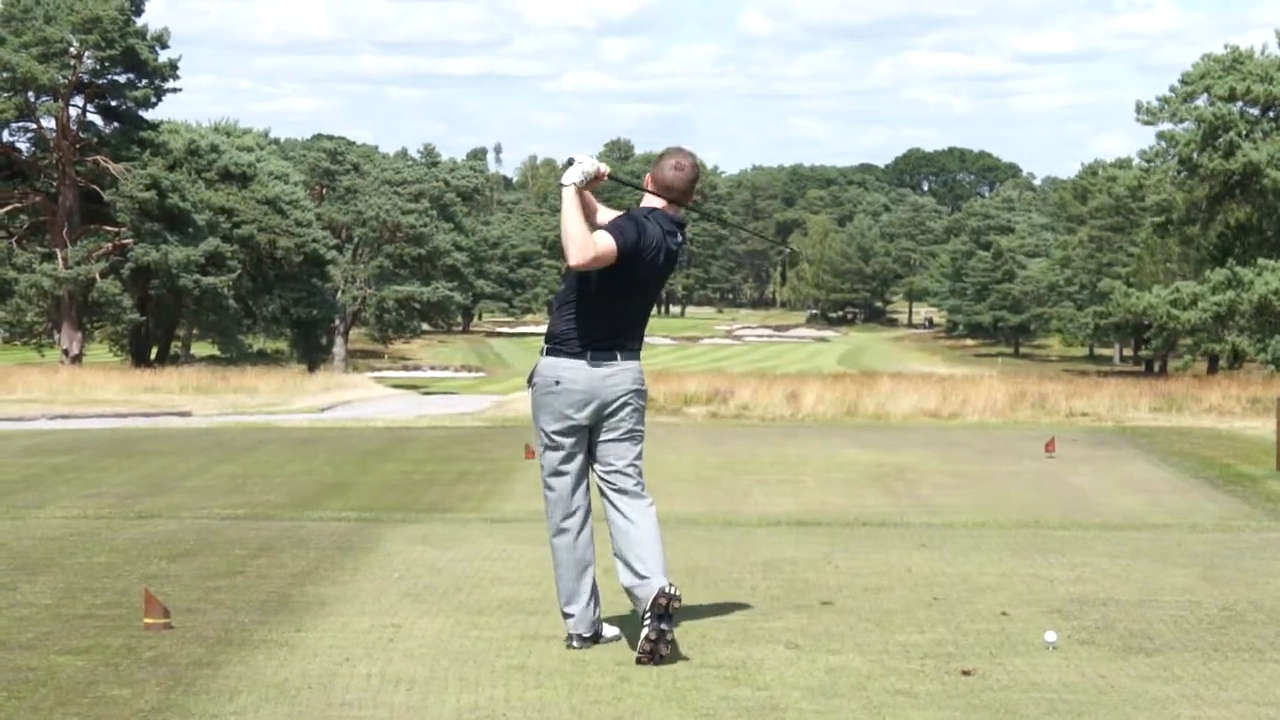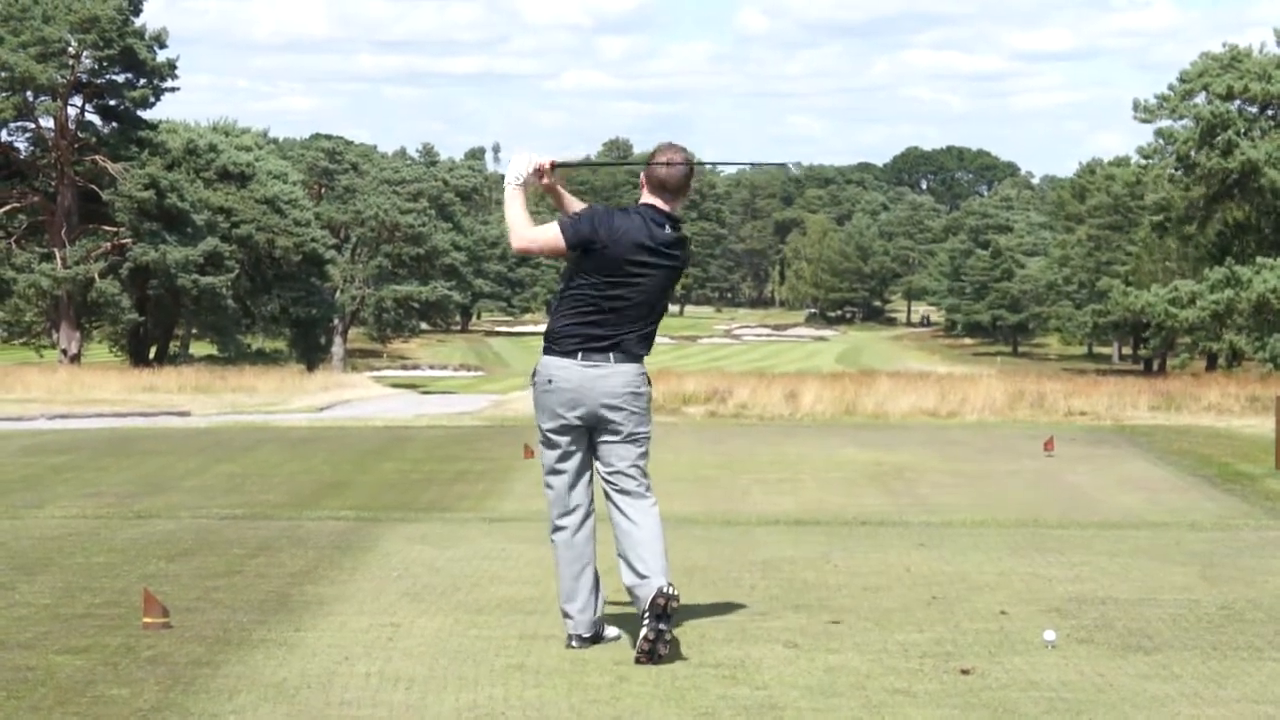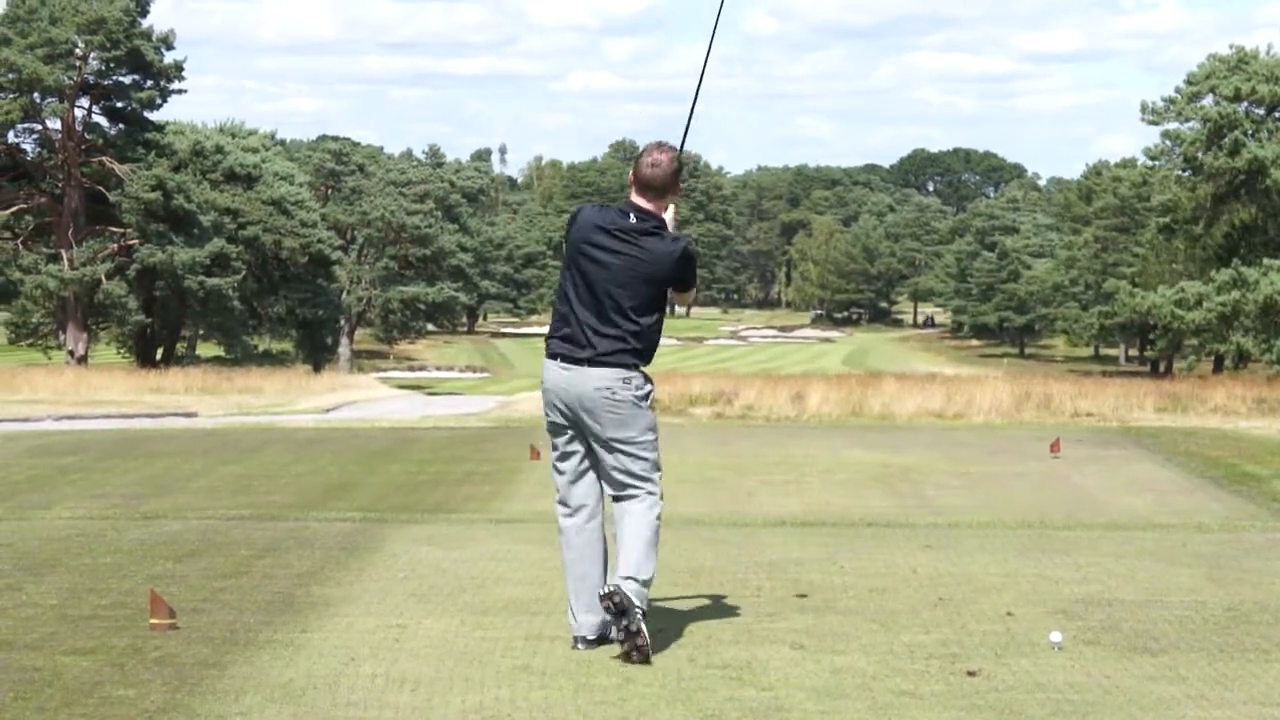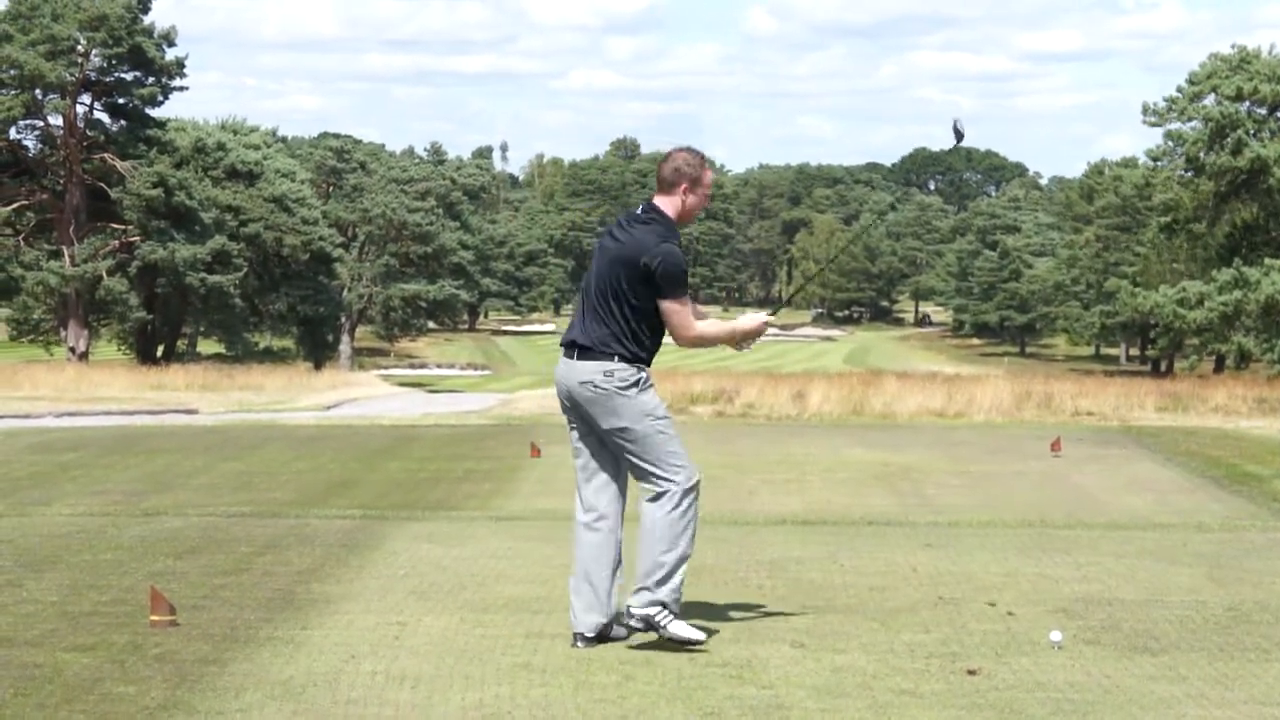
dt=0.4s
person 1, frame 1
left shoulder: (636, 227)
right shoulder: (667, 236)
left elbow: (579, 256)
right elbow: (597, 216)
left wrist: (572, 185)
right wrist: (581, 189)
left hip: (565, 374)
right hip: (622, 375)
left knee: (566, 503)
right knee: (627, 491)
left ankle: (581, 623)
right ankle: (654, 593)
person 1, frame 2
left shoulder: (609, 224)
right shoulder: (678, 247)
left elbow: (522, 240)
left wrist: (515, 183)
right wrist: (555, 189)
left hip: (563, 374)
right hip: (623, 378)
left knee: (568, 503)
right knee: (632, 493)
left ankle: (582, 622)
right ankle: (654, 591)
person 1, frame 3
left shoulder: (585, 220)
right shoulder: (676, 251)
right elbow: (684, 295)
left hip: (560, 375)
right hip: (616, 383)
left knee: (577, 503)
right knee: (638, 493)
left ankle: (588, 623)
right ankle: (629, 588)
person 1, frame 4
left shoulder: (626, 226)
right shoulder: (663, 250)
right elbow: (687, 333)
left wrist: (724, 326)
right wrist: (742, 328)
left hip: (575, 371)
right hip: (613, 377)
left knee: (597, 497)
right knee: (675, 480)
left ankle: (590, 621)
right ankle: (651, 603)
